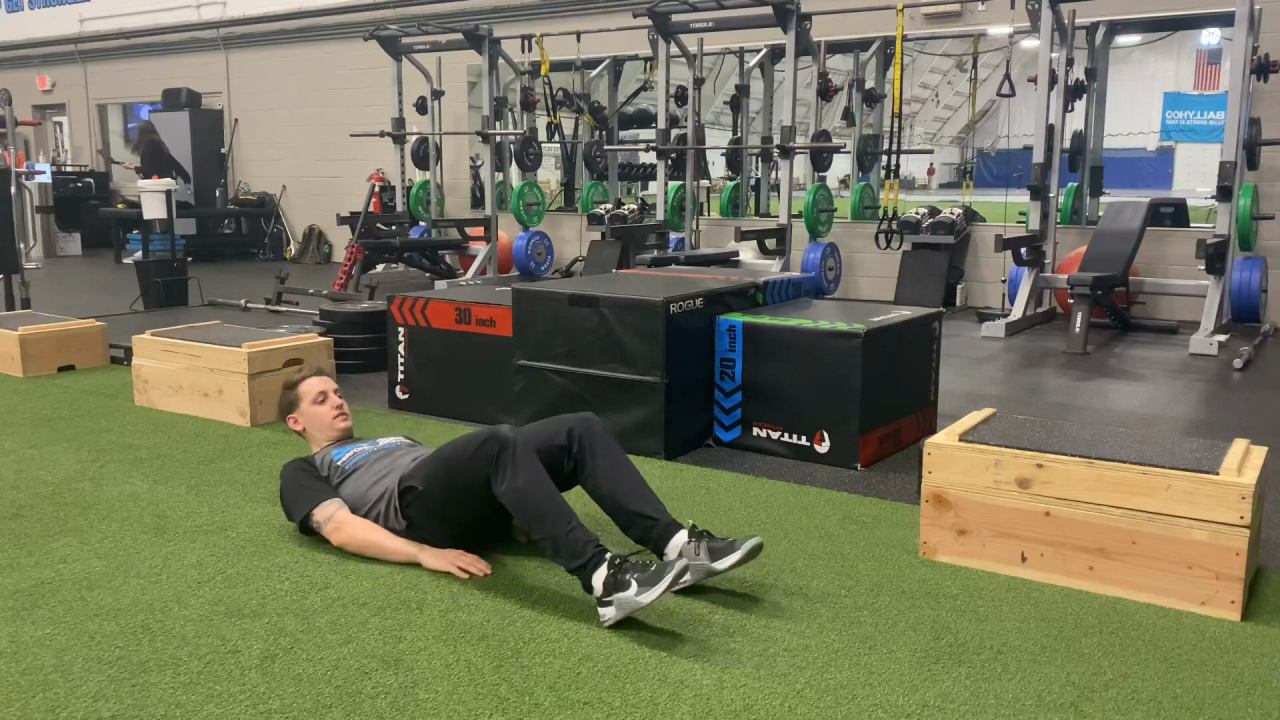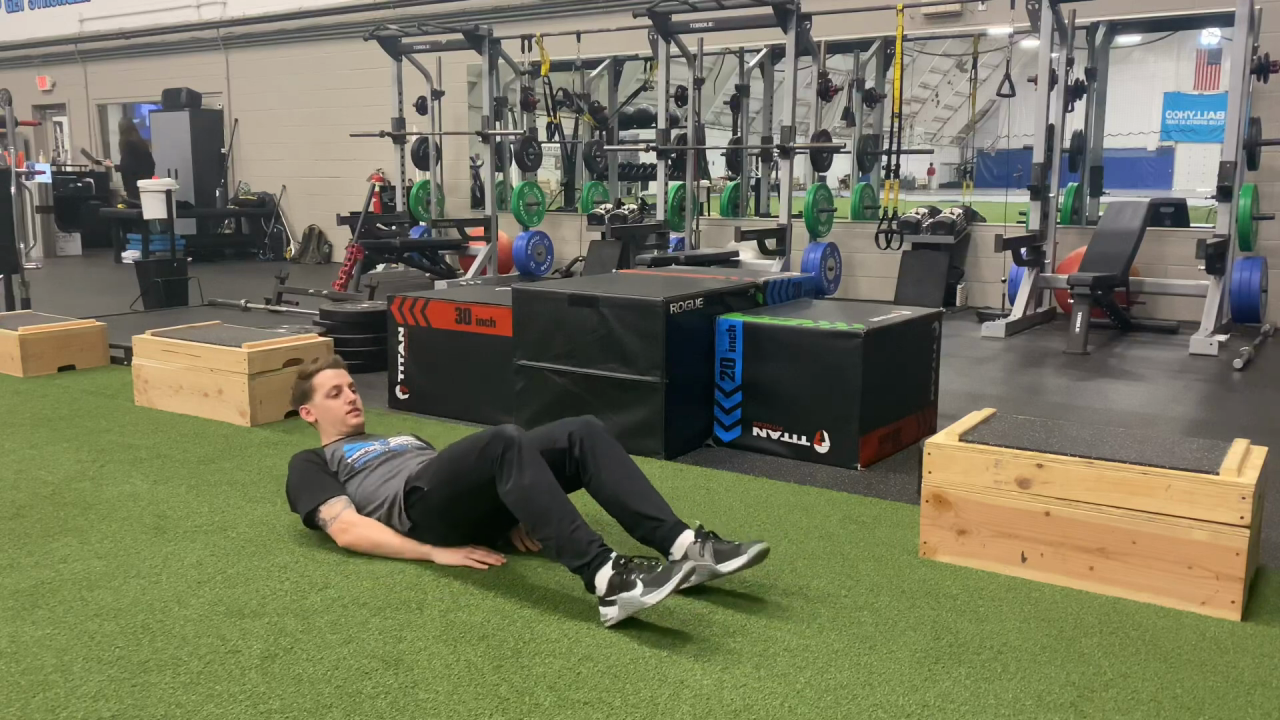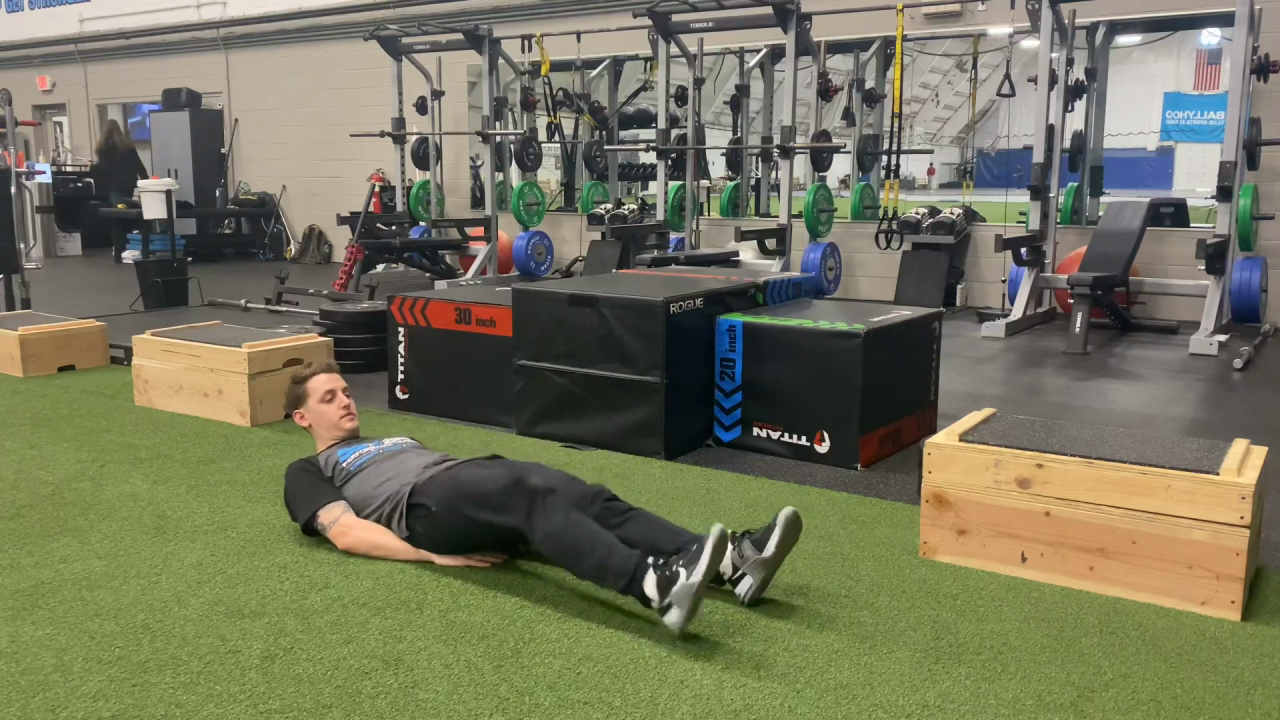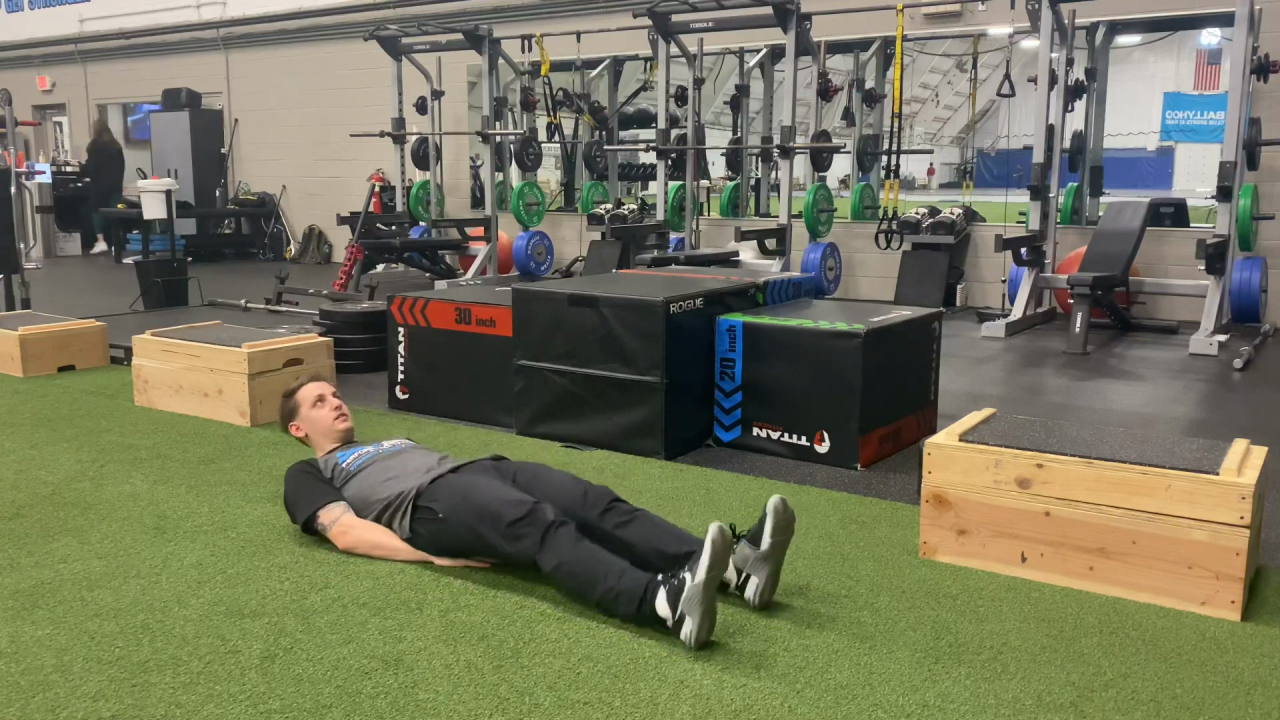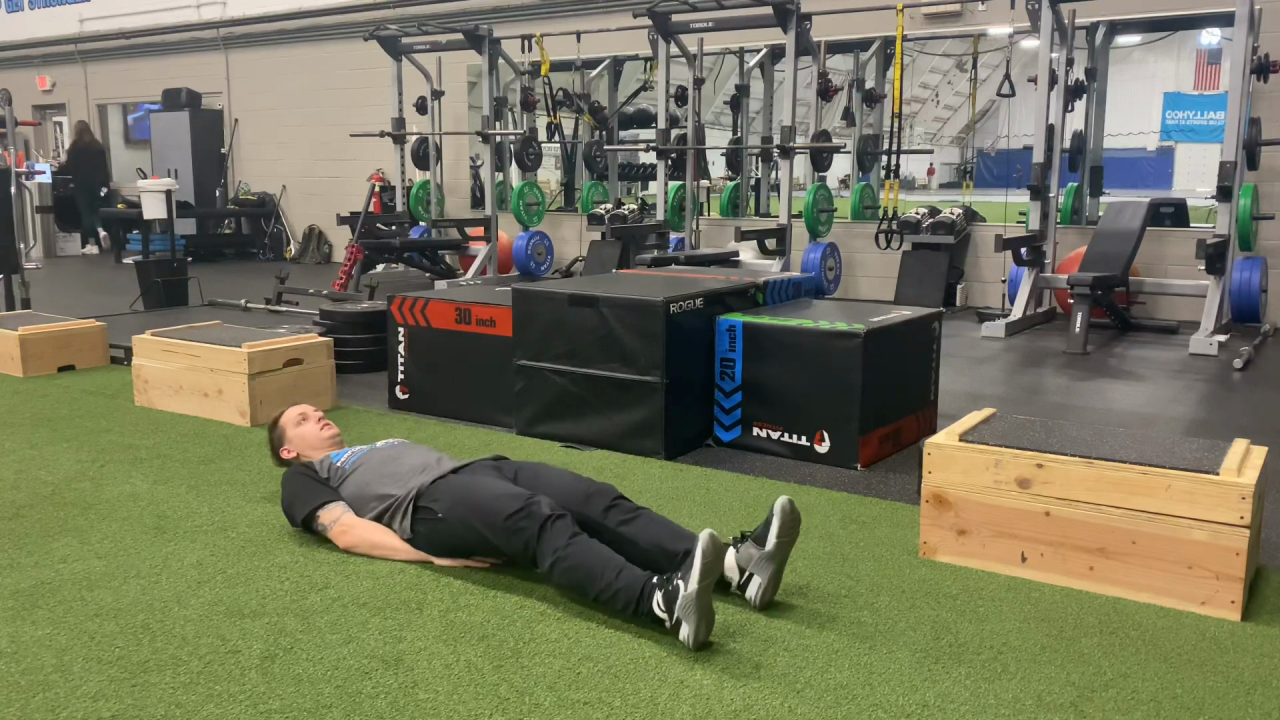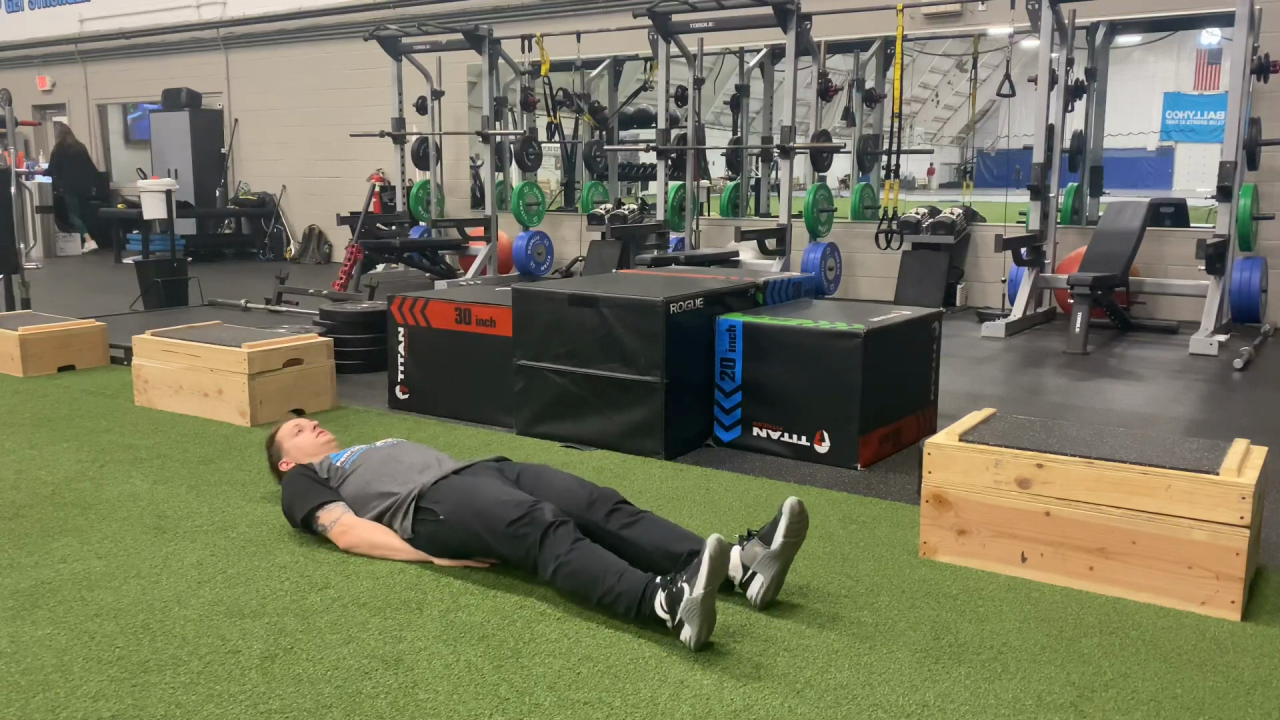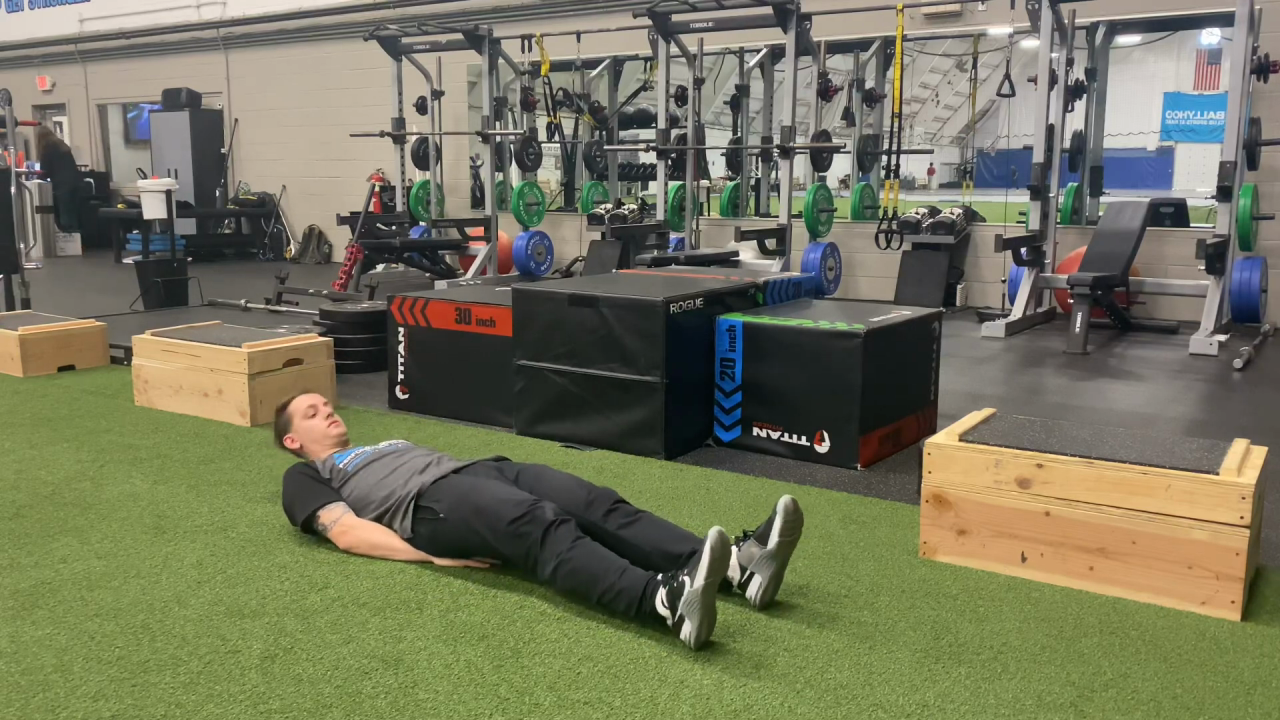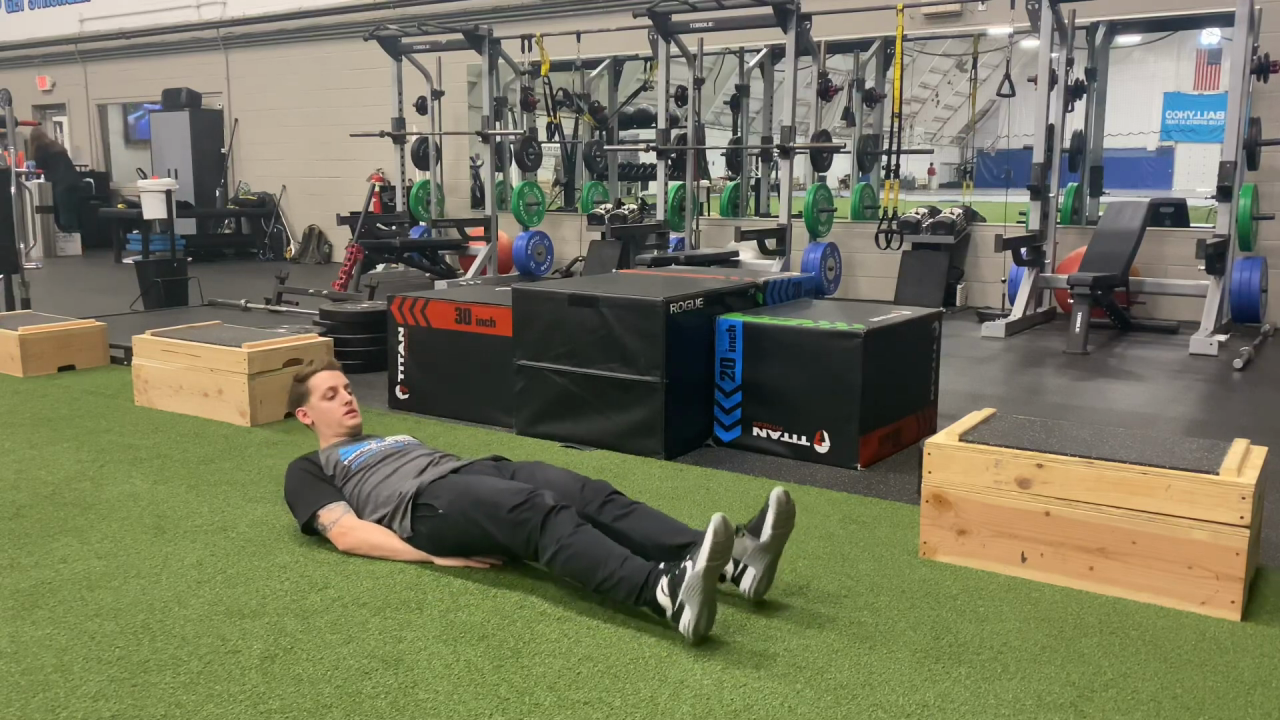
dt=0.4s
person 1, frame 1
left shoulder: (397, 439)
right shoulder: (303, 472)
right elbow: (340, 530)
left wrist: (522, 509)
right wrist: (425, 554)
left hip: (478, 505)
right hip: (415, 502)
left knee: (581, 429)
right knee: (500, 439)
left ankle: (677, 546)
right ankle: (604, 579)
person 1, frame 2
left shoulder: (404, 439)
right shoulder: (311, 465)
right elbow: (347, 531)
left wrist: (510, 518)
right wrist: (436, 552)
left hip: (479, 503)
right hip: (422, 505)
left knee: (582, 433)
right knee: (506, 441)
left ankle: (682, 547)
right ankle: (607, 579)
person 1, frame 3
left shoulder: (398, 441)
right shoulder: (308, 473)
right elbow: (346, 534)
left wrist: (506, 525)
right wrist: (435, 554)
right hip: (423, 508)
left knee: (591, 500)
right knee: (533, 497)
left ankle: (731, 562)
right ankle: (661, 586)
person 1, frame 4
left shoulder: (390, 443)
right shoulder: (308, 476)
right elbow: (346, 533)
right wrist: (434, 554)
right hip: (429, 505)
left knee: (597, 506)
right knee: (544, 530)
left ankle: (733, 566)
right ankle: (669, 602)
person 1, frame 5
left shoulder: (382, 446)
right shoulder: (305, 479)
right elbow: (347, 532)
right wrist: (432, 556)
right hip: (431, 503)
left knee: (599, 503)
right knee: (541, 522)
left ankle: (735, 565)
right ankle: (664, 601)
person 1, frame 6
left shoulder: (378, 449)
right shoulder: (307, 482)
right elbow: (347, 532)
right wrist: (434, 556)
right hip: (432, 502)
left knee: (600, 508)
right knee: (542, 527)
left ankle: (739, 564)
right ankle: (667, 600)
person 1, frame 7
left shoulder: (386, 446)
right shoulder: (307, 477)
right elbow: (347, 532)
right wrist: (432, 554)
right hip: (431, 502)
left knee: (598, 506)
right knee: (541, 526)
left ankle: (736, 564)
right ankle: (666, 600)
person 1, frame 8
left shoulder: (392, 441)
right shoulder: (309, 471)
right elbow: (346, 533)
right wrist: (435, 553)
right hip: (428, 504)
left knee: (592, 498)
right knee: (540, 514)
left ankle: (732, 559)
right ankle: (667, 592)
